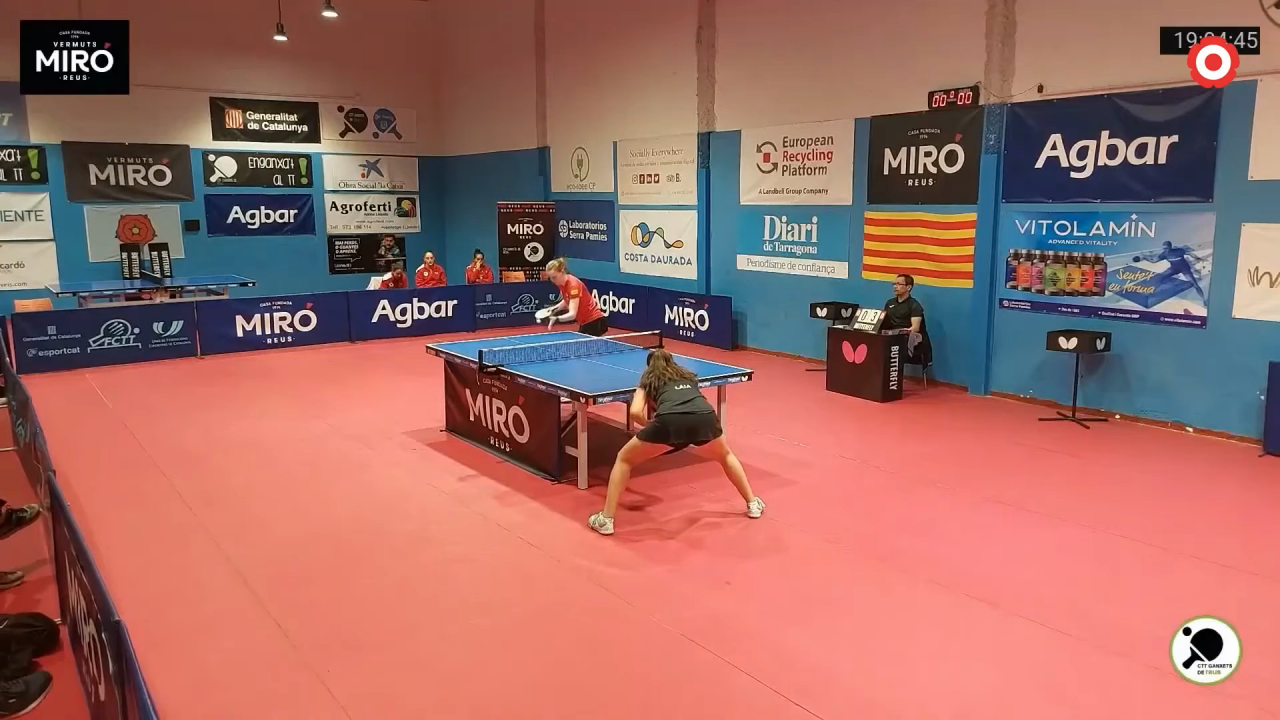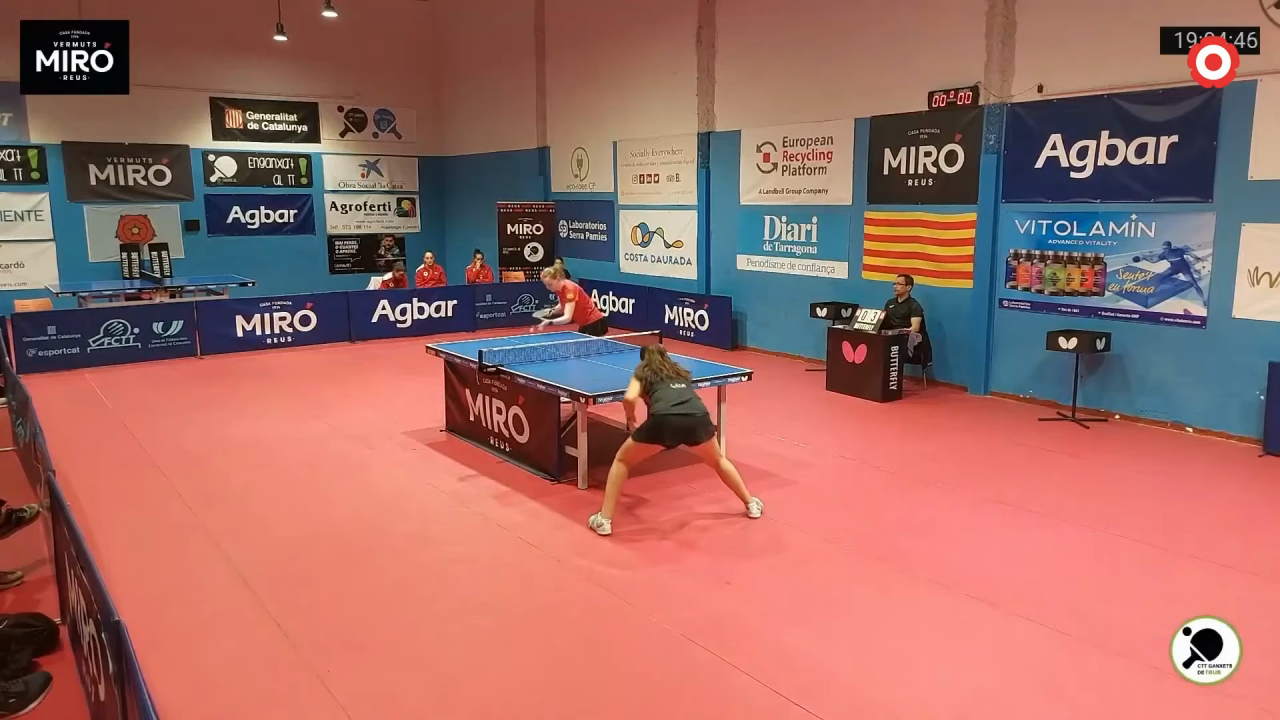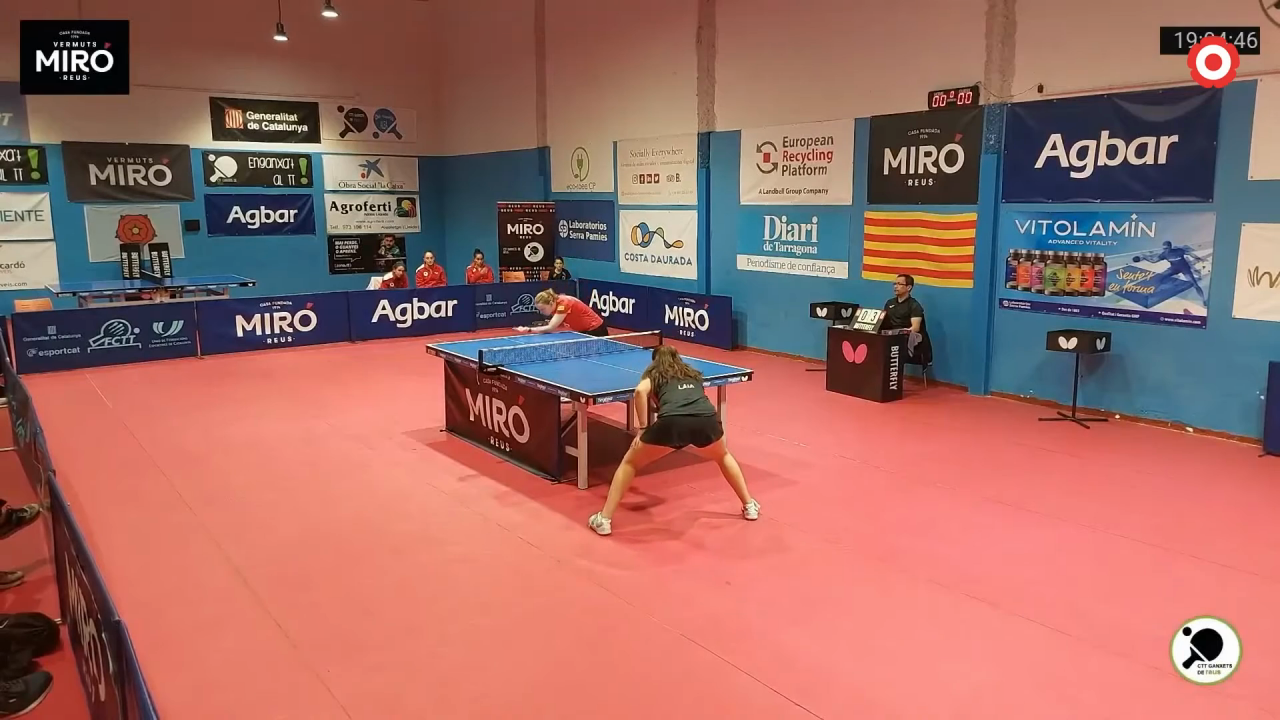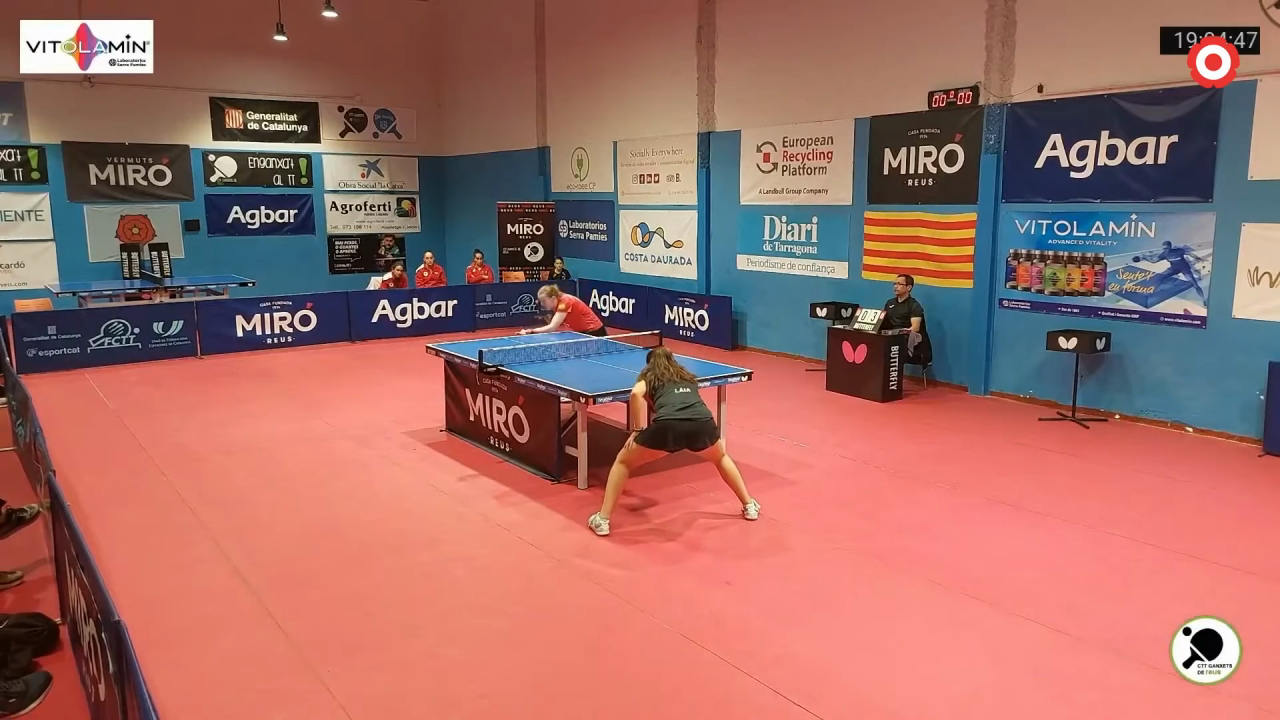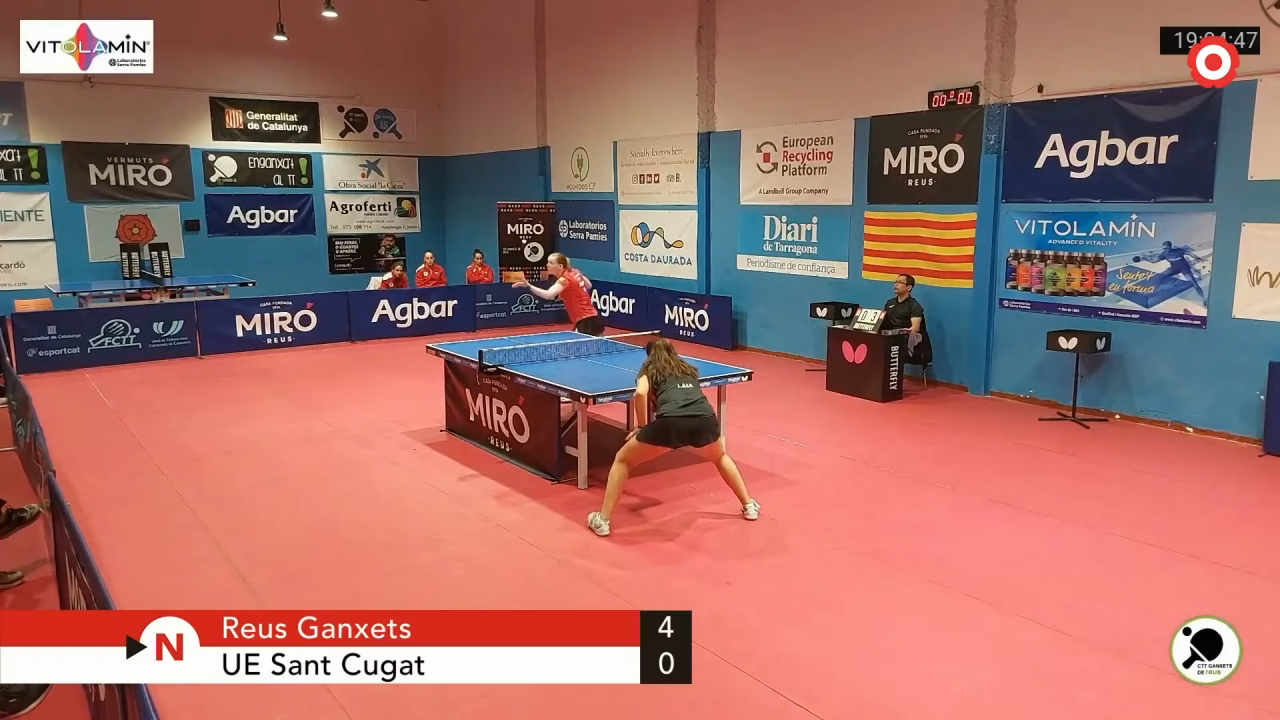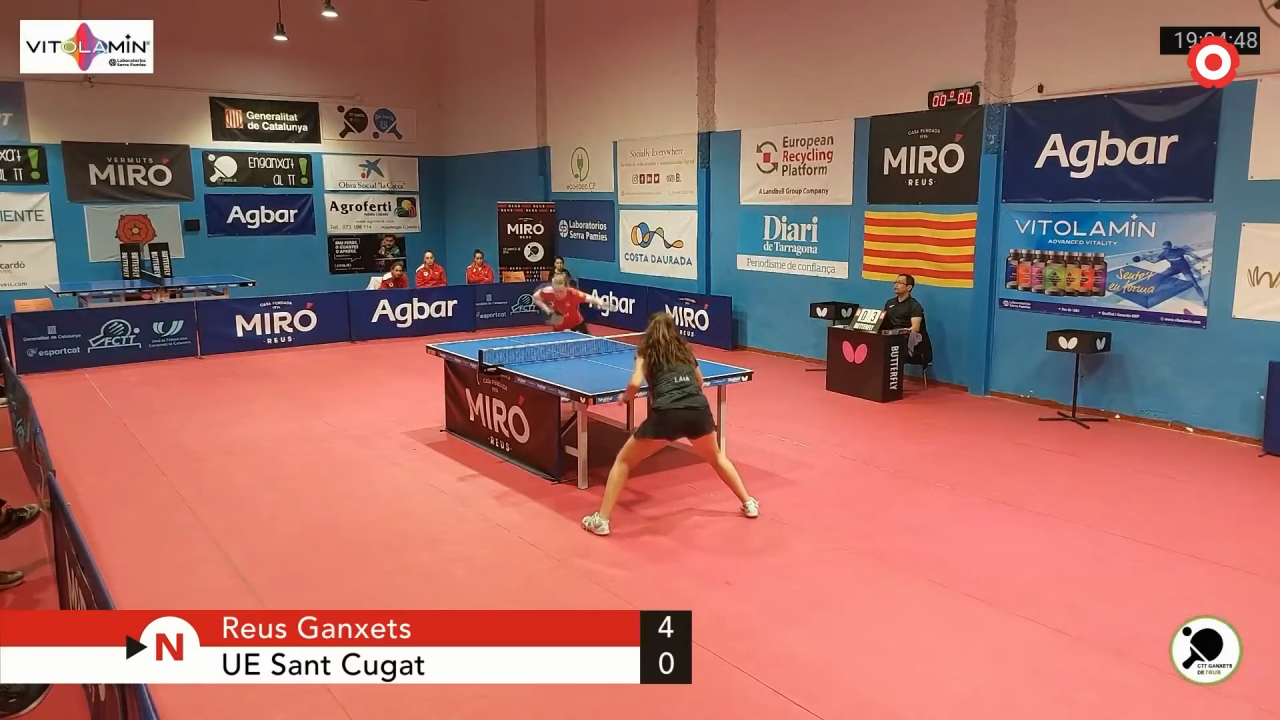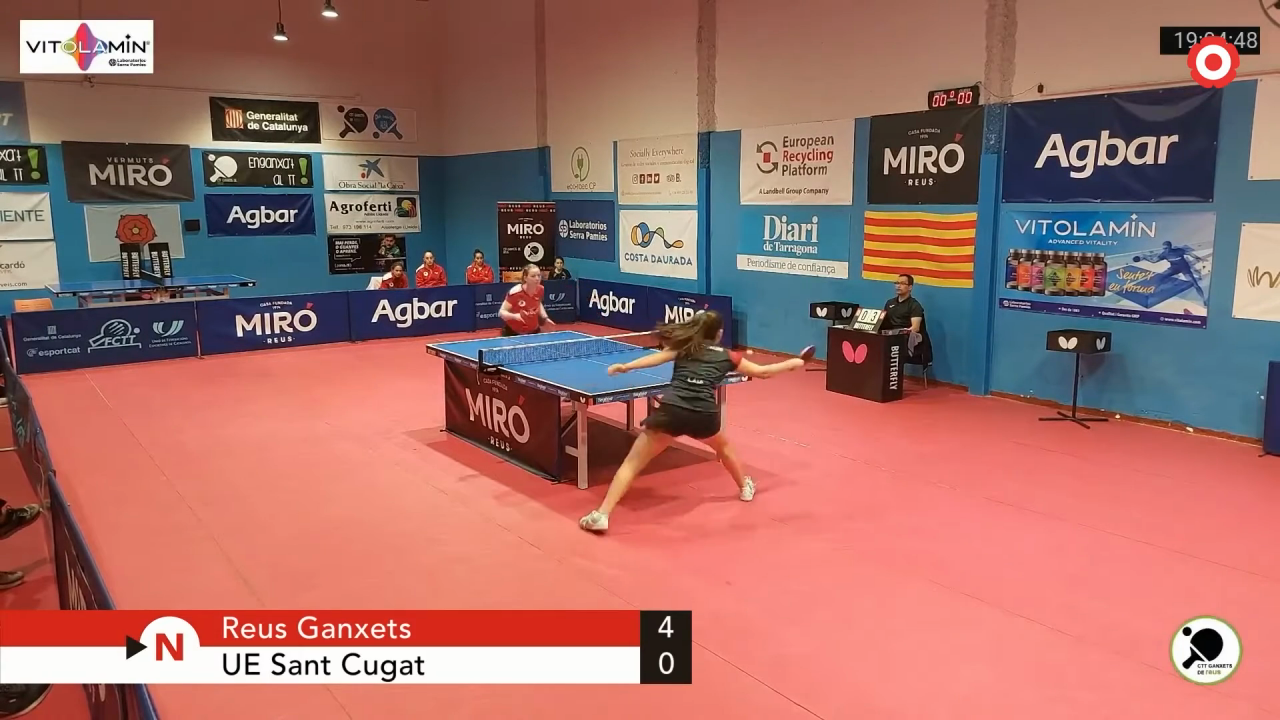
dt=0.5s
person 1, frame 1
left shoulder: (649, 379)
right shoulder: (688, 376)
left elbow: (635, 412)
left wrist: (650, 425)
left hip: (670, 421)
right hip: (704, 417)
left knee: (624, 459)
right knee: (725, 455)
left ankle: (606, 519)
right ankle: (752, 504)
person 1, frame 2
left shoulder: (643, 373)
right shoulder: (680, 372)
left elbow: (629, 398)
left wrist: (630, 419)
left hip: (664, 420)
right hip: (698, 417)
left knee: (622, 461)
right knee: (717, 460)
left ankle: (604, 520)
right ankle: (751, 504)
person 1, frame 3
left shoulder: (653, 374)
right shoulder: (693, 374)
left elbow: (640, 391)
left wrist: (643, 427)
left hip: (672, 421)
right hip: (707, 418)
left knee: (629, 462)
right knee: (723, 456)
left ankle: (604, 519)
right ankle: (749, 506)
person 1, frame 4
left shoulder: (649, 376)
right shoulder: (687, 377)
left elbow: (636, 393)
left wrist: (638, 430)
left hip: (668, 425)
right hip: (702, 423)
left knee: (623, 462)
right knee: (721, 458)
left ankle: (603, 520)
right ankle: (749, 505)
person 1, frame 5
left shoulder: (649, 370)
right shoulder: (688, 370)
left elbow: (640, 393)
left wrist: (641, 426)
left hip: (670, 422)
right hip: (704, 419)
left knee: (622, 460)
right knee: (720, 457)
left ankle: (603, 520)
right ankle: (748, 505)
person 1, frame 6
left shoulder: (647, 350)
right shoulder: (685, 349)
left elbow: (635, 385)
left wrist: (625, 397)
left hip: (665, 414)
right hip: (699, 410)
left knee: (623, 461)
right knee: (715, 457)
left ankle: (602, 520)
right ankle: (748, 503)
person 1, frame 7
left shoulder: (683, 346)
right shoulder: (727, 356)
left elbow: (656, 359)
right elbow: (760, 372)
left wrist: (624, 367)
right wrist: (793, 363)
left hip: (671, 410)
right hip: (706, 414)
left knee: (632, 463)
right knee: (723, 446)
left ankle: (602, 514)
right ankle: (745, 487)
